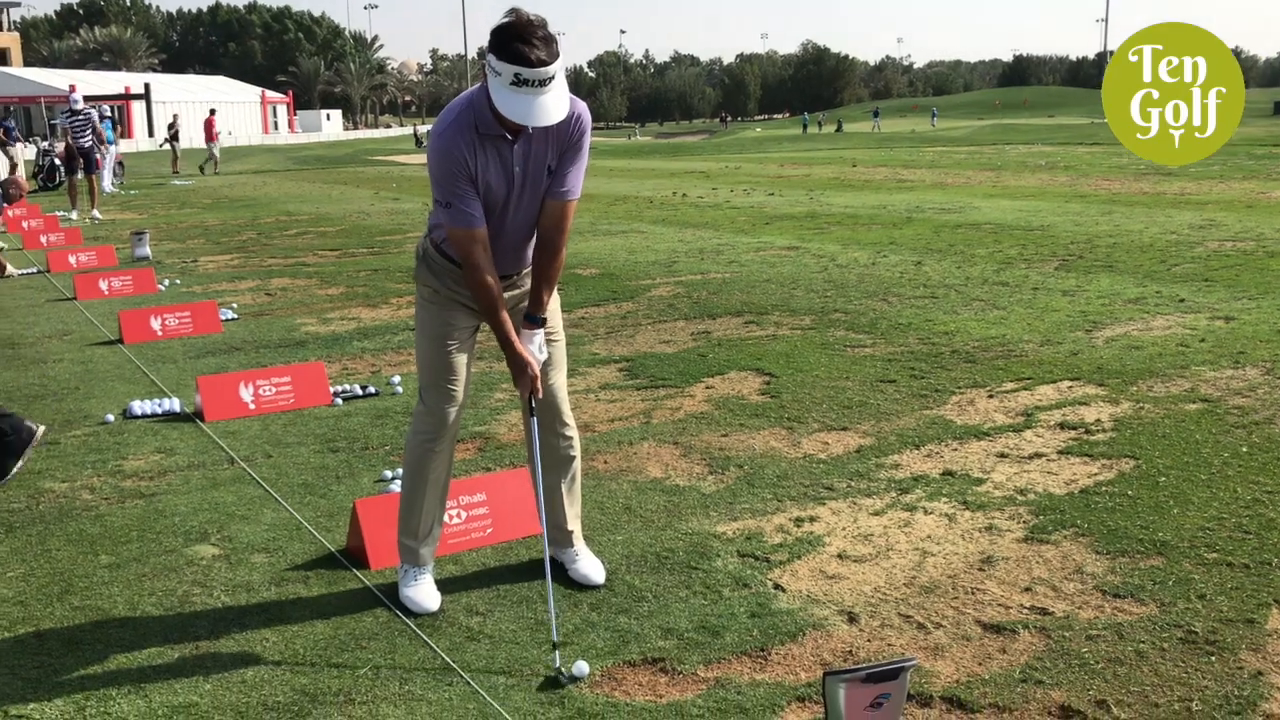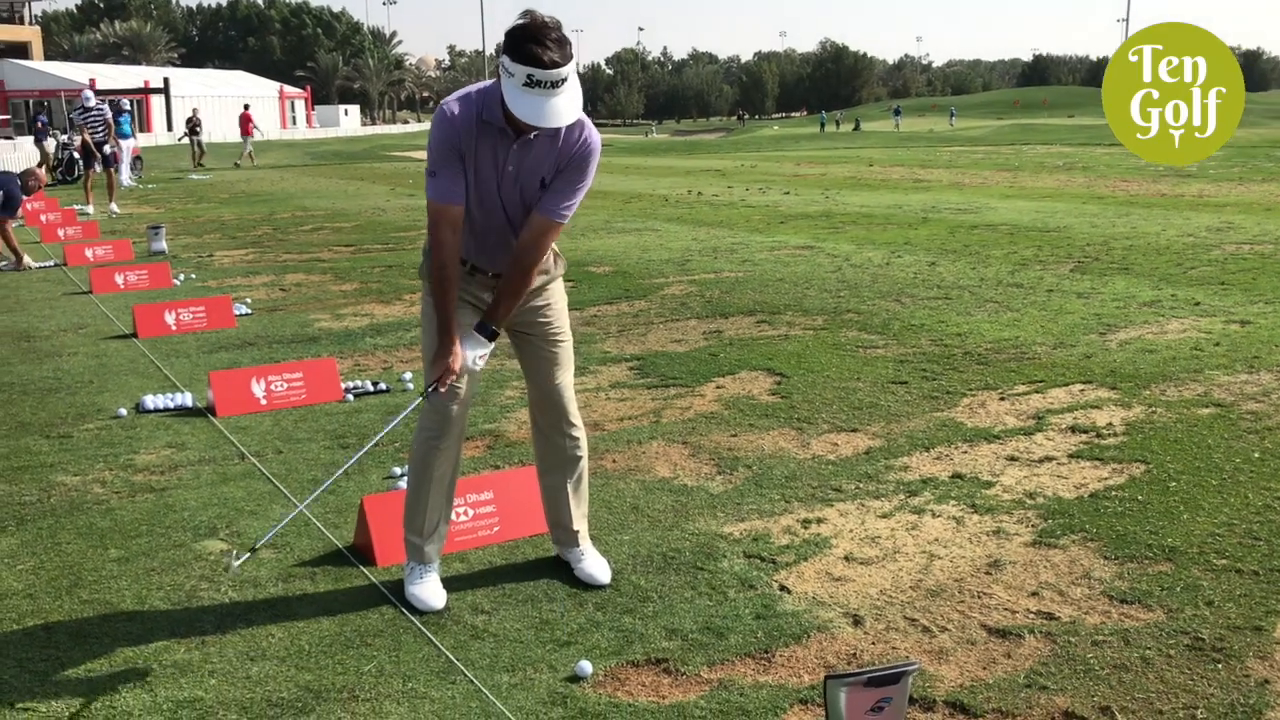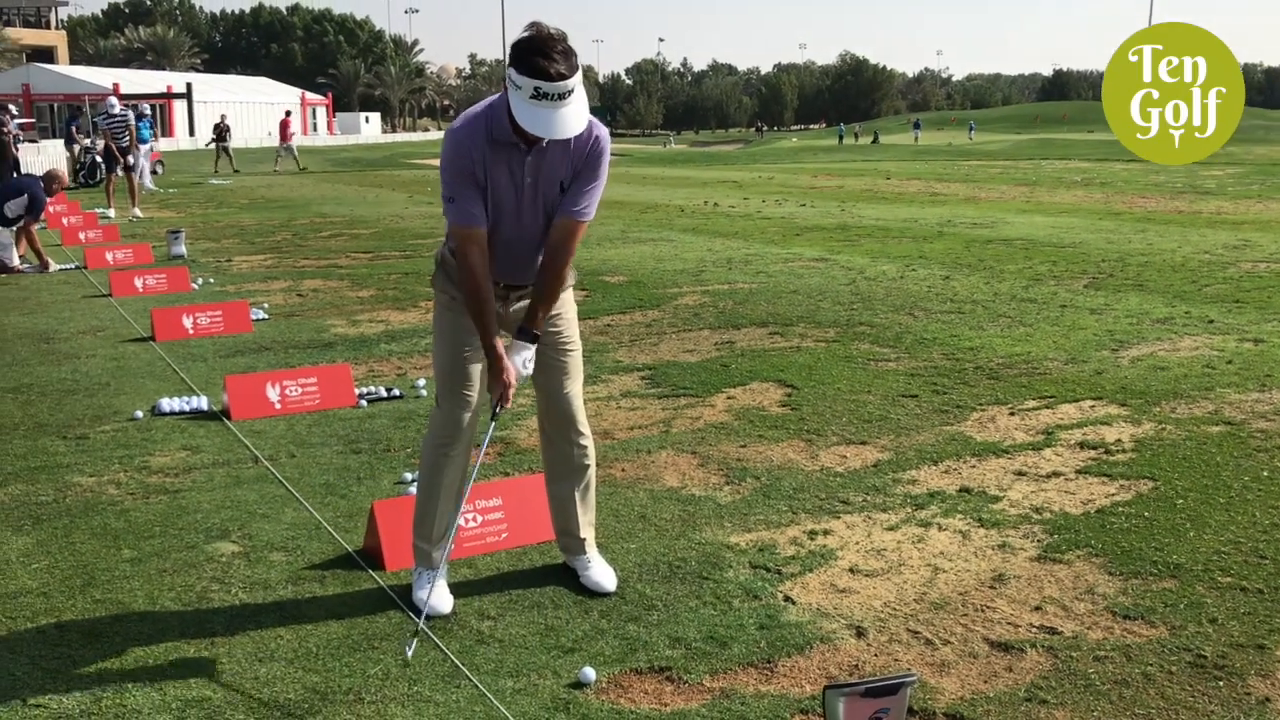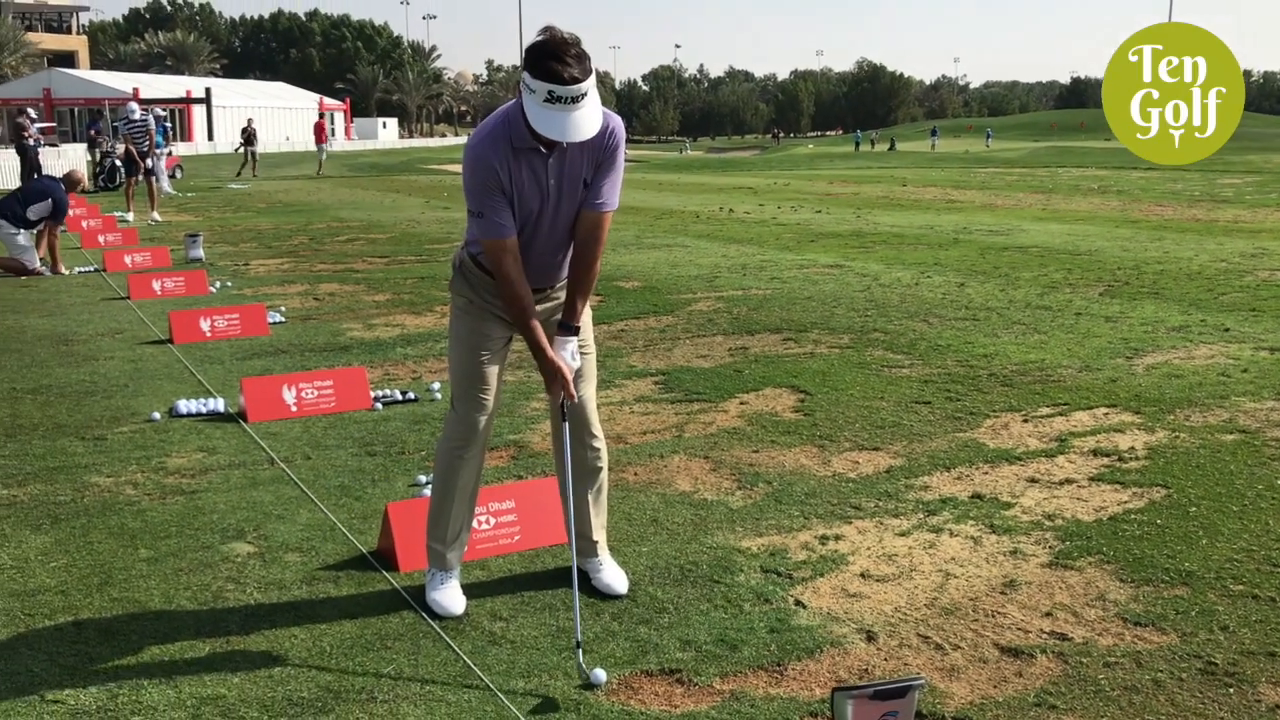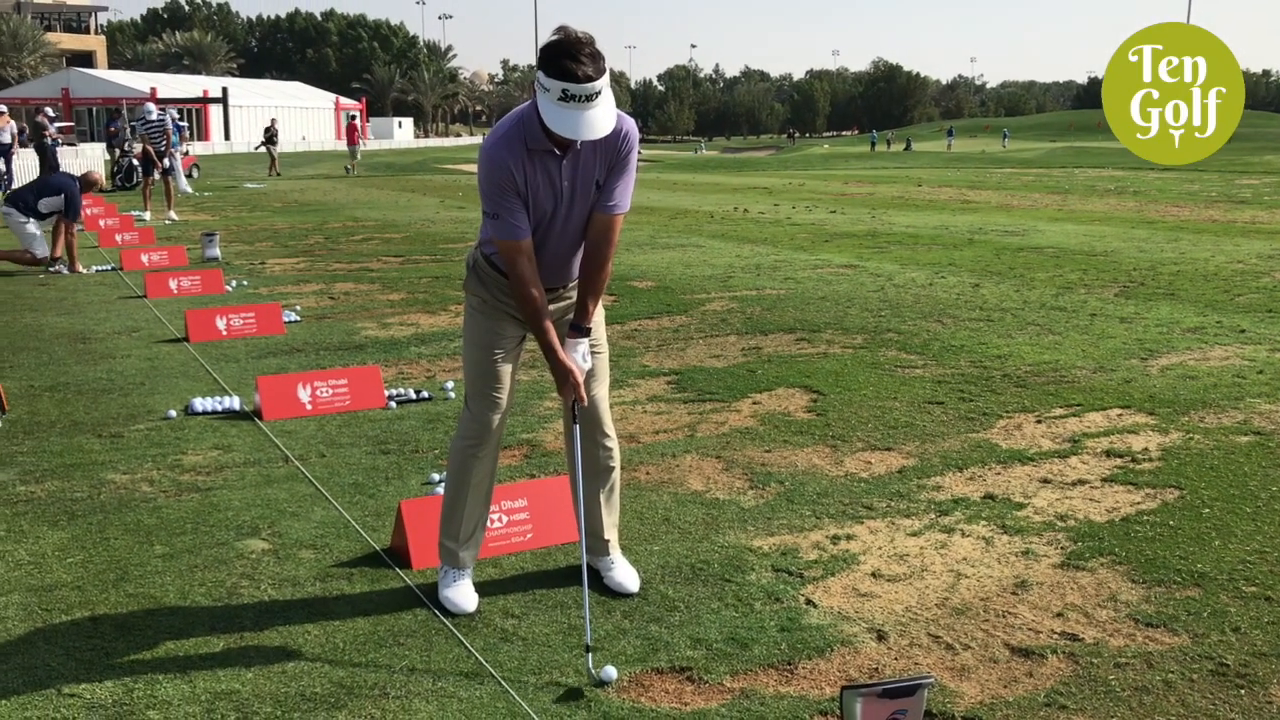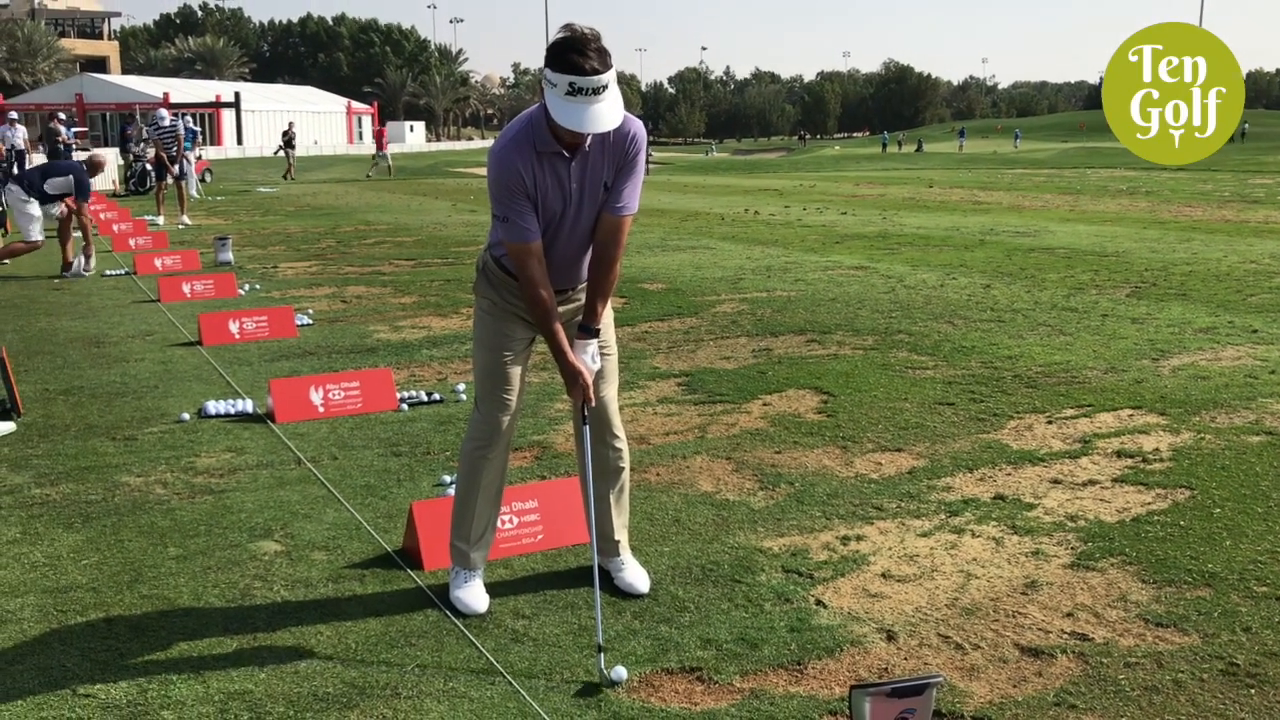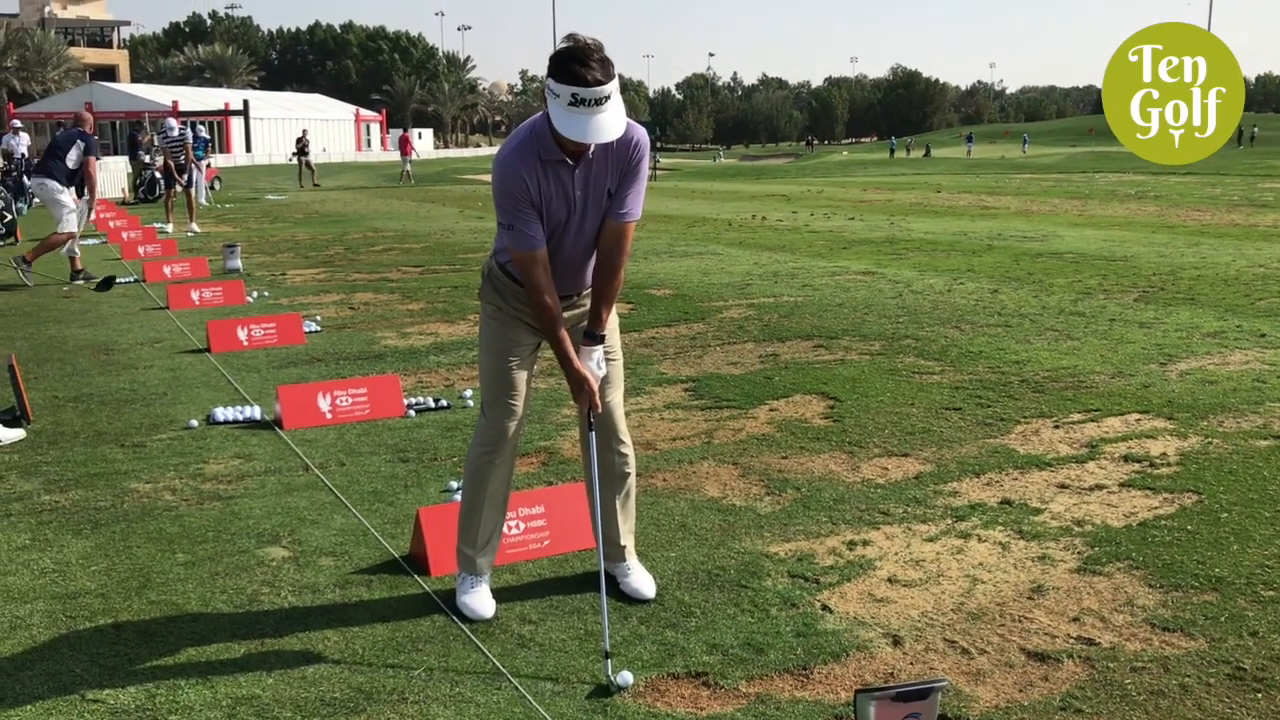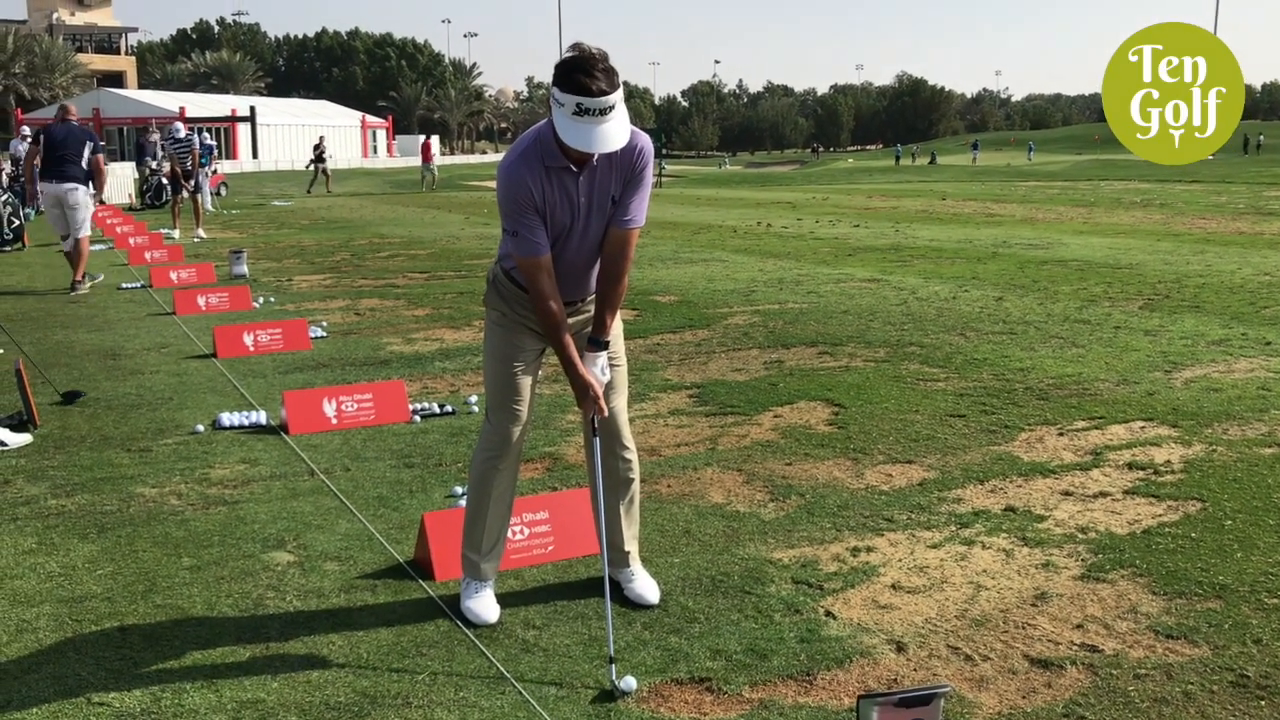
dt=0.4s
person 1, frame 1
left shoulder: (572, 120)
right shoulder: (452, 136)
left elbow: (554, 228)
right elbow: (475, 256)
left wrist: (536, 321)
right wrist: (512, 347)
left hip: (529, 276)
right hip: (452, 279)
left knee: (554, 411)
right knee: (438, 417)
left ankle: (566, 539)
right ankle: (415, 562)
person 1, frame 2
left shoulder: (580, 141)
right shoulder: (456, 119)
left elbow: (533, 246)
right elbow: (444, 232)
left wrist: (487, 334)
right wrist: (448, 337)
left hip: (532, 278)
right hip: (458, 274)
left knee: (559, 411)
right knee: (443, 416)
left ankle: (573, 539)
right ankle: (422, 559)
person 1, frame 3
left shoulder: (591, 142)
right shoulder: (466, 138)
left elbow: (561, 249)
right elbow: (471, 254)
left wrist: (527, 339)
right wrist: (492, 352)
left hip: (545, 287)
right hip: (470, 286)
left knee: (568, 419)
right knee: (454, 422)
left ankle: (579, 546)
right ankle: (429, 564)
person 1, frame 4
left shoulder: (607, 133)
right shoulder: (486, 149)
left elbow: (591, 239)
right elbow: (505, 264)
left wrist: (571, 332)
right wrist: (543, 354)
left hip: (561, 288)
right hip: (487, 289)
left knee: (583, 422)
right knee: (469, 424)
left ankle: (591, 548)
right ankle: (443, 566)
person 1, frame 5
left shoulder: (620, 135)
right shoulder: (502, 150)
left elbow: (602, 240)
right elbow: (520, 265)
left wrist: (582, 330)
right wrist: (555, 354)
left hip: (575, 288)
right hip: (500, 289)
left knee: (596, 421)
right knee: (482, 423)
left ankle: (603, 547)
right ankle: (456, 563)
person 1, frame 6
left shoulder: (627, 136)
right shoulder: (511, 154)
left elbow: (610, 242)
right elbow: (530, 268)
left wrist: (589, 332)
right wrist: (565, 357)
left hip: (584, 290)
right hip: (510, 291)
left knee: (605, 423)
right knee: (492, 424)
left ankle: (614, 548)
right ankle: (467, 564)
person 1, frame 7
left shoulder: (631, 143)
right shoulder: (515, 162)
left elbow: (614, 248)
right elbow: (535, 275)
left wrist: (595, 338)
right wrist: (570, 364)
left hip: (590, 295)
right hip: (516, 298)
left knee: (611, 428)
right knee: (499, 430)
left ankle: (620, 554)
right ankle: (473, 570)
person 1, frame 8
left shoulder: (635, 150)
right shoulder: (520, 169)
left elbow: (617, 255)
right elbow: (540, 282)
left wrist: (599, 345)
right wrist: (575, 370)
left hip: (594, 302)
right hip: (520, 304)
left knee: (615, 433)
right knee: (503, 435)
left ankle: (624, 559)
right ankle: (478, 575)
